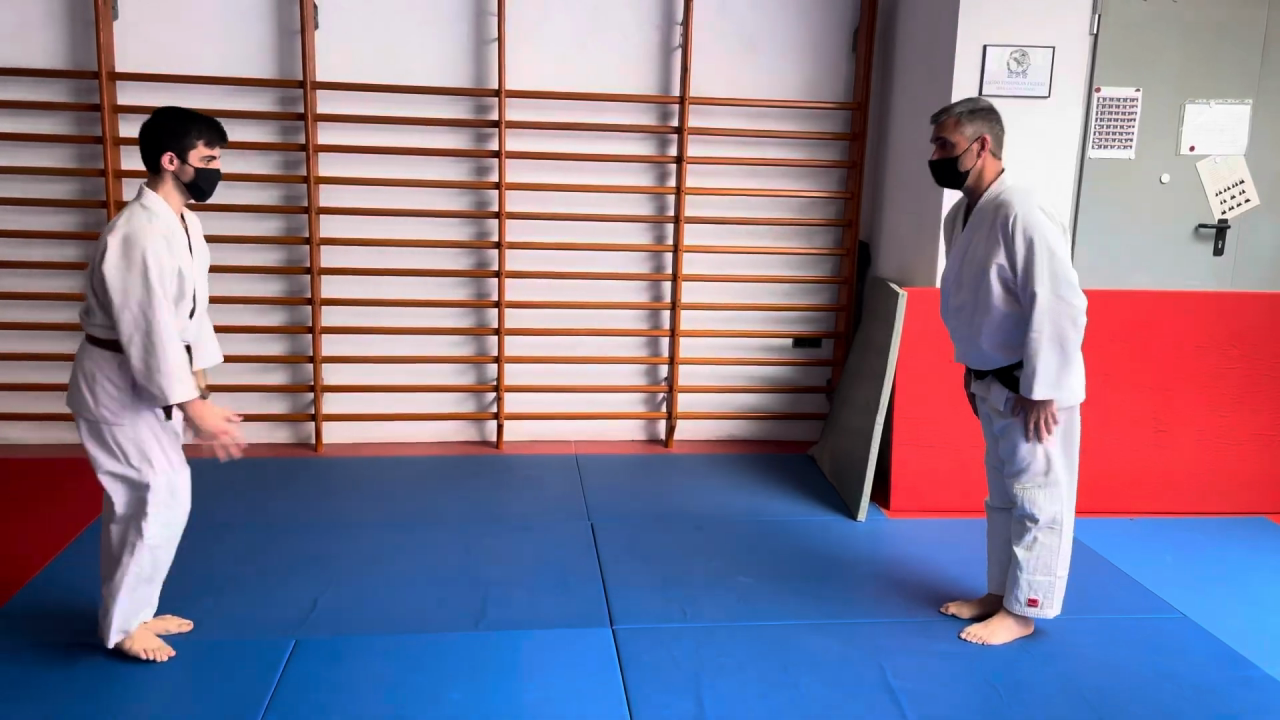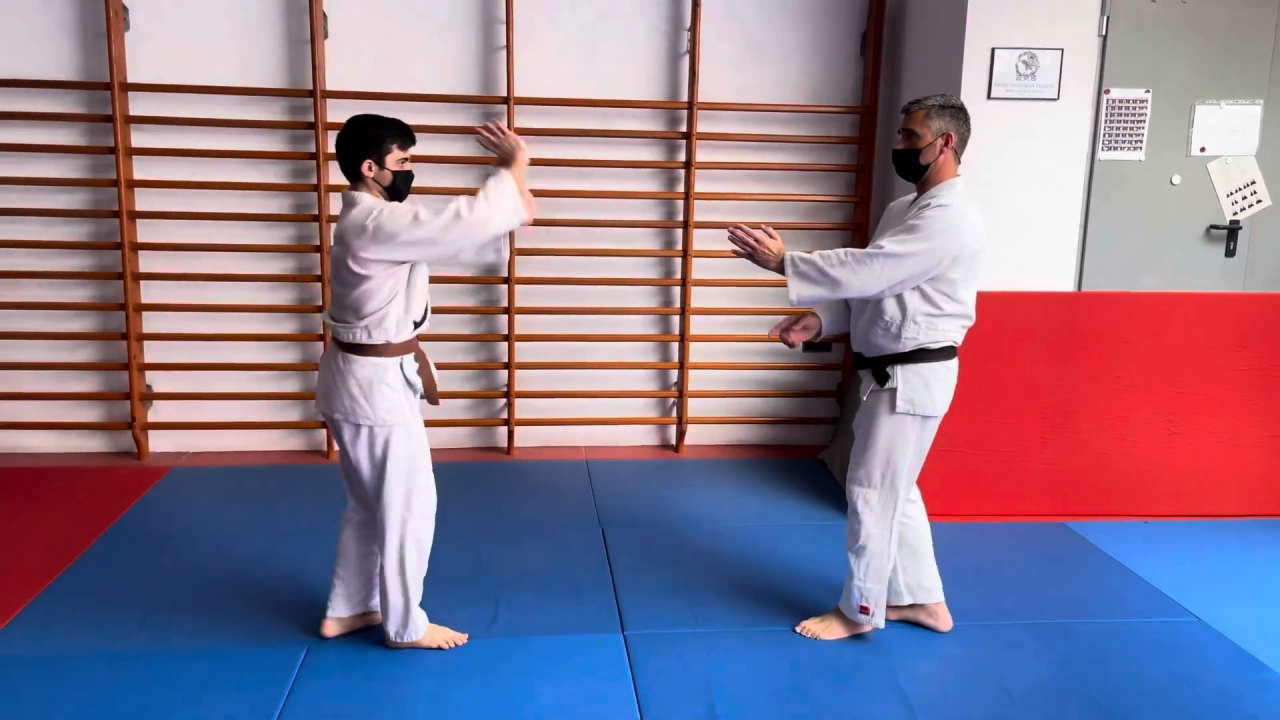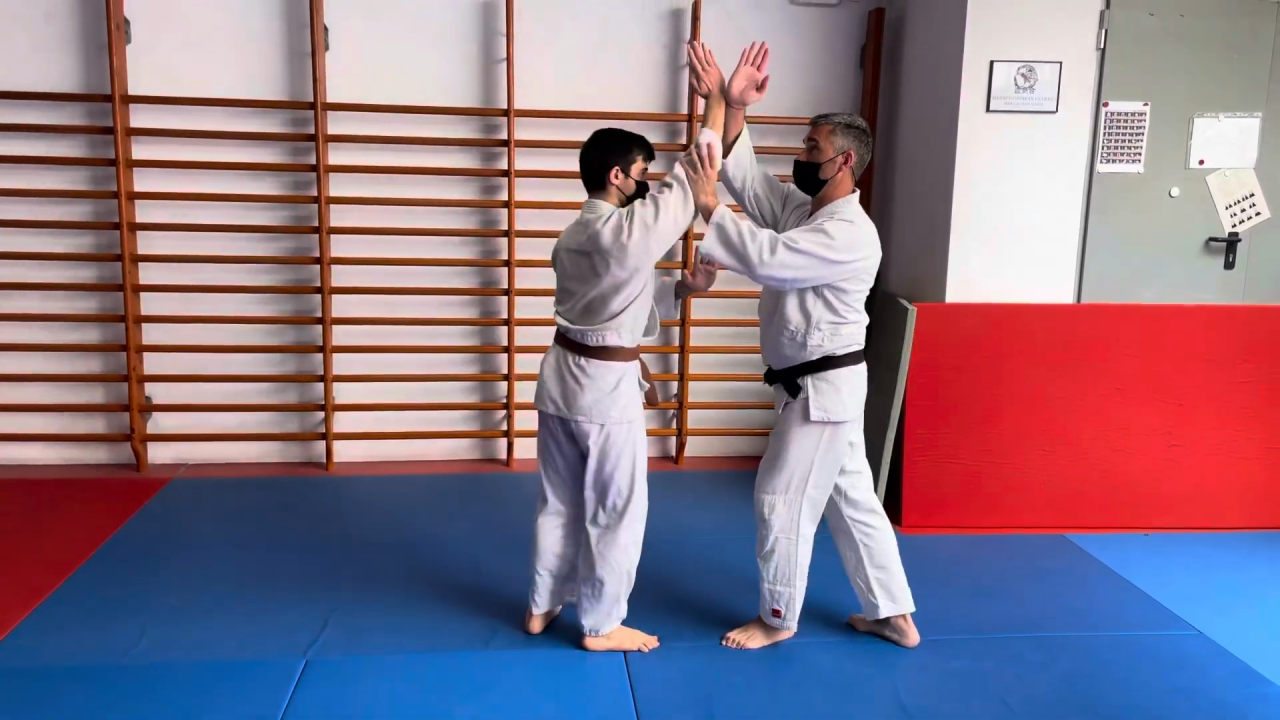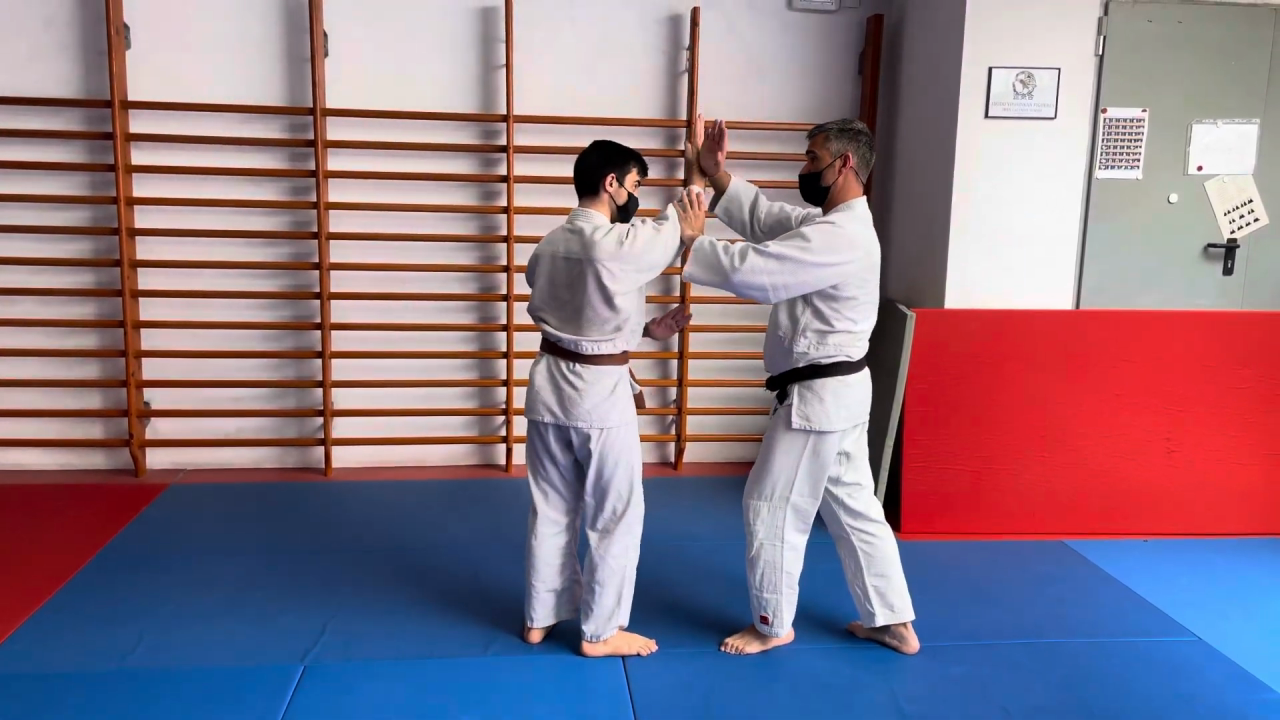
dt=1s
person 1, frame 1
left shoulder: (1022, 215)
right shoulder: (959, 216)
left elbow: (1056, 308)
left wrist: (1042, 393)
right wrist: (973, 372)
left hip: (1039, 382)
right hip: (997, 381)
left knee: (1037, 498)
right knee: (1004, 493)
left ankle: (1024, 611)
right ankle: (1000, 594)
person 1, frame 2
left shoulder: (951, 220)
right shoulder: (905, 209)
left elbow: (866, 269)
right elbow: (867, 274)
left wrist: (783, 261)
right wrist: (816, 321)
left hip: (912, 377)
right hip: (892, 372)
left knee: (872, 492)
right knee: (891, 489)
left ankle: (860, 611)
right ankle: (923, 599)
person 1, frame 3
left shoulder: (851, 233)
right shoulder: (800, 208)
left elbow: (768, 259)
right elbow: (743, 176)
left wrist: (709, 209)
right wrist: (732, 107)
left hip: (822, 388)
right hip: (817, 385)
left knee: (783, 500)
right knee: (852, 499)
left ankle: (777, 618)
right ankle: (893, 614)
person 1, frame 4
left shoulder: (839, 237)
right shoulder: (835, 223)
left elbow: (753, 272)
right elbow: (766, 218)
left wrist: (696, 241)
right wrist: (717, 176)
left hip: (818, 396)
right hip: (841, 389)
left knee: (771, 508)
right knee: (854, 505)
left ankle: (773, 625)
right ankle: (894, 621)
person 2, frame 1
left shoulder: (183, 222)
right shoulder: (142, 230)
left elbow: (188, 311)
right elbow: (150, 326)
left wrist: (194, 391)
right wrist: (190, 406)
left hip: (147, 380)
right hip: (120, 382)
left knee: (156, 496)
right knee: (164, 498)
left ankle: (132, 611)
right ankle: (121, 623)
person 2, frame 2
left shoulder: (367, 216)
right shoulder: (379, 222)
left elbow: (456, 233)
right elbow: (465, 221)
left wrist: (508, 212)
right wrist: (513, 168)
left hip: (358, 372)
right hip: (375, 381)
left knee: (370, 505)
right knee: (407, 505)
left ankle: (347, 610)
right ankle: (405, 623)
person 2, frame 3
left shoulder: (571, 239)
right shoulder: (633, 231)
right elbow: (691, 183)
left wrist: (684, 288)
right wrist: (721, 106)
left hip: (561, 376)
right hip: (607, 389)
left knee: (558, 503)
right knee: (618, 511)
left ankle: (542, 606)
right ankle: (601, 624)
person 2, frame 4
left shoulder: (548, 245)
right shoulder: (621, 243)
right elbow: (681, 228)
left wrist: (644, 328)
left hip: (549, 382)
right hip: (599, 393)
left knee: (551, 508)
right knee: (614, 516)
left ankle: (540, 617)
right ankle: (600, 631)
